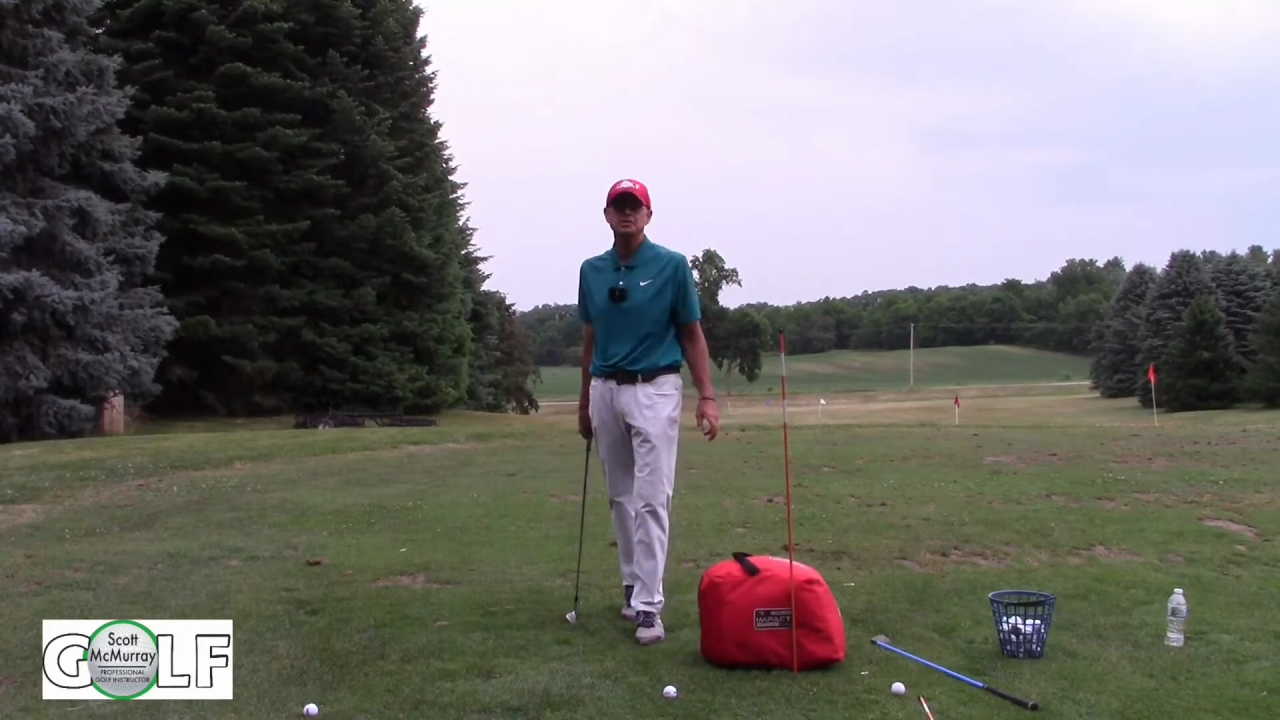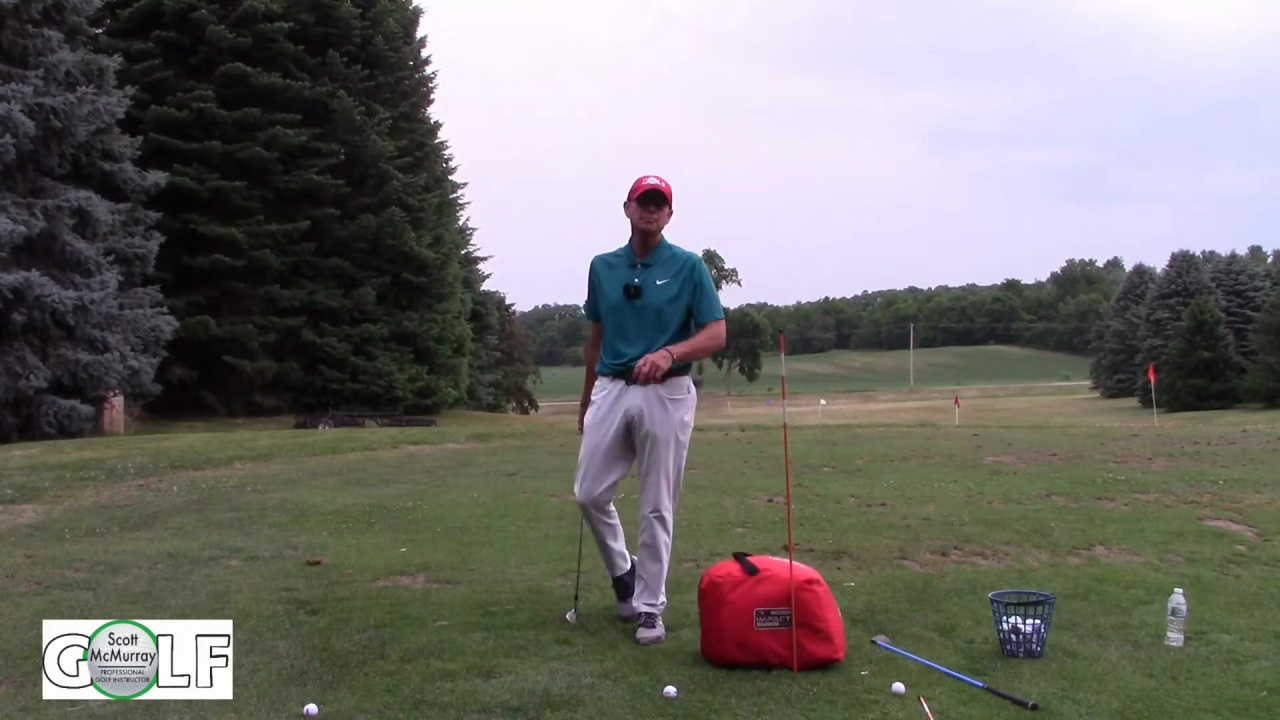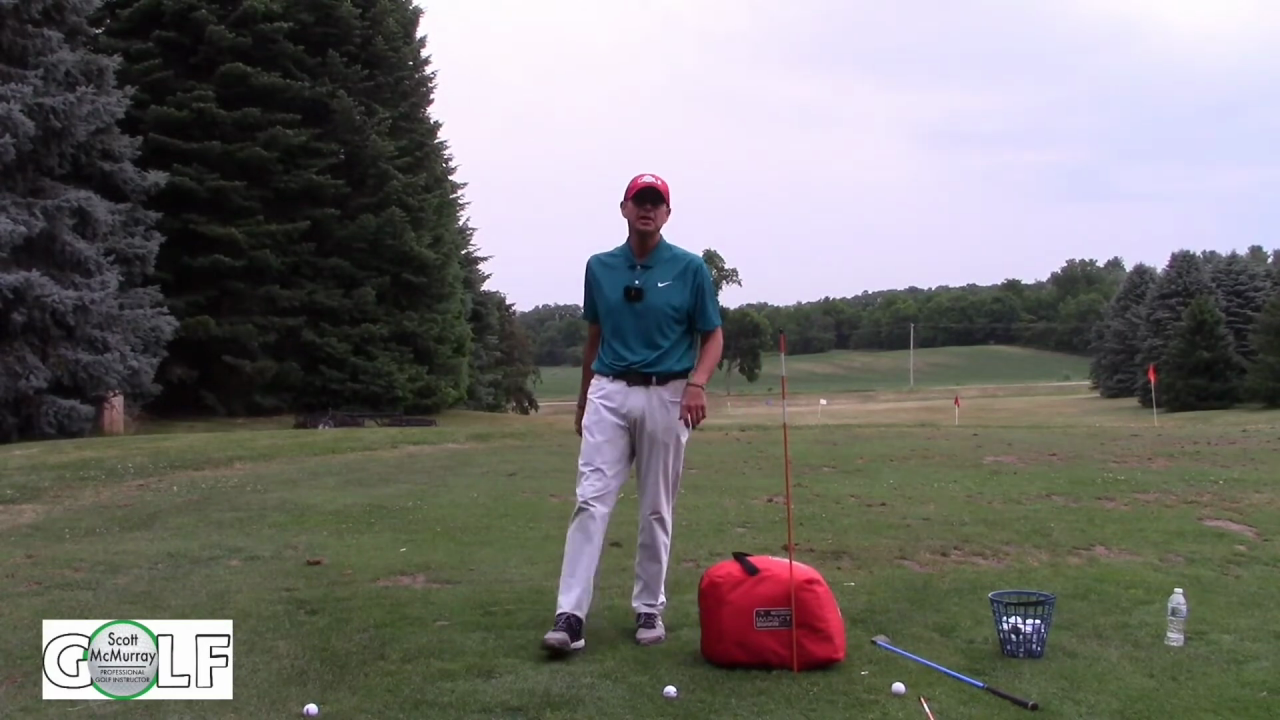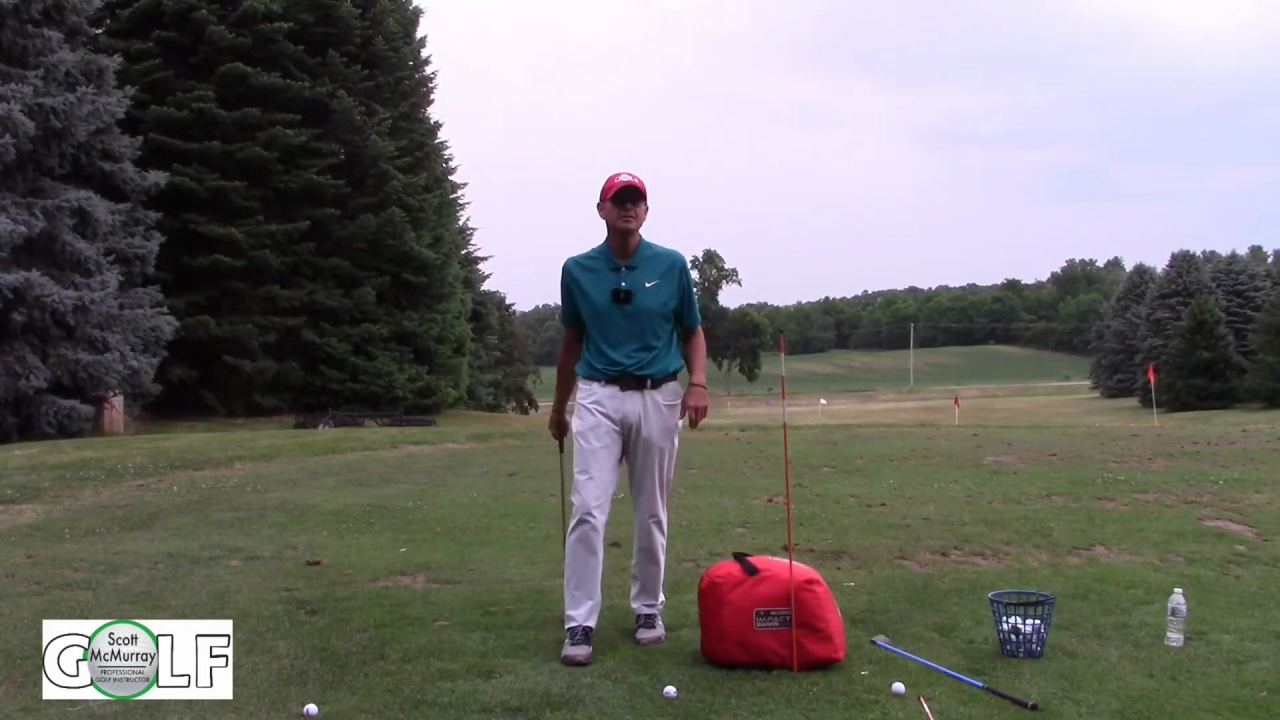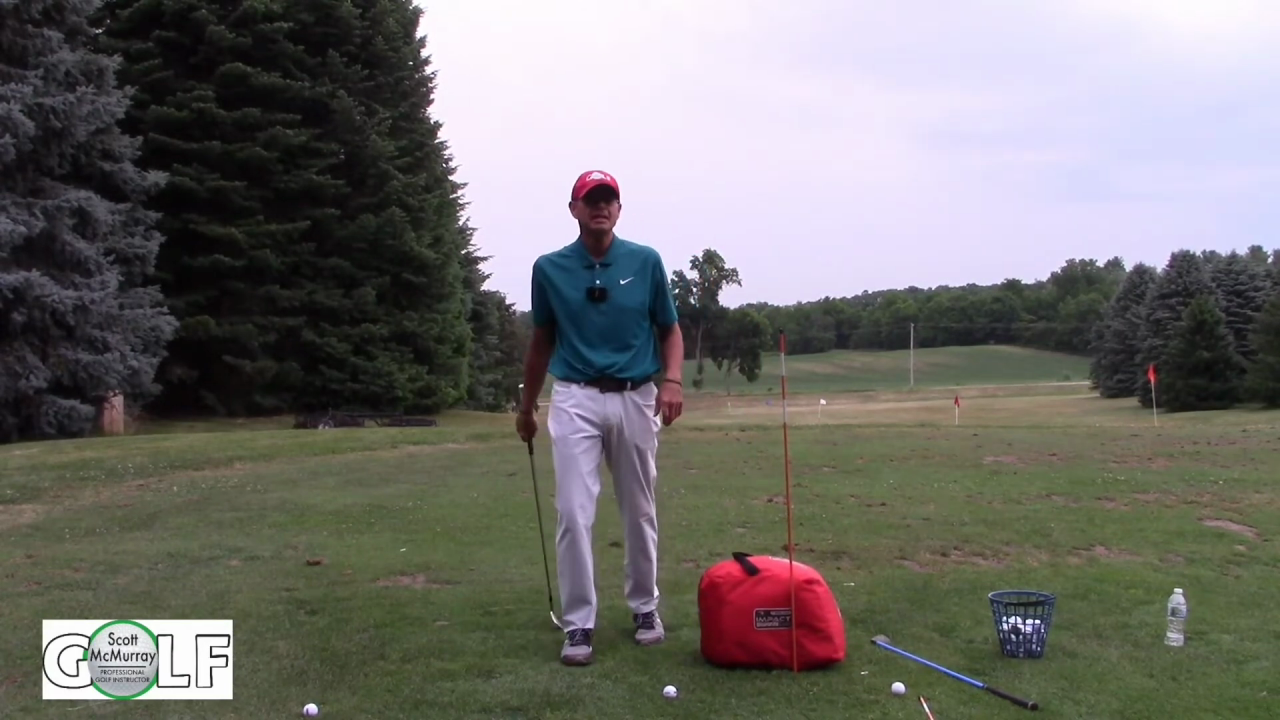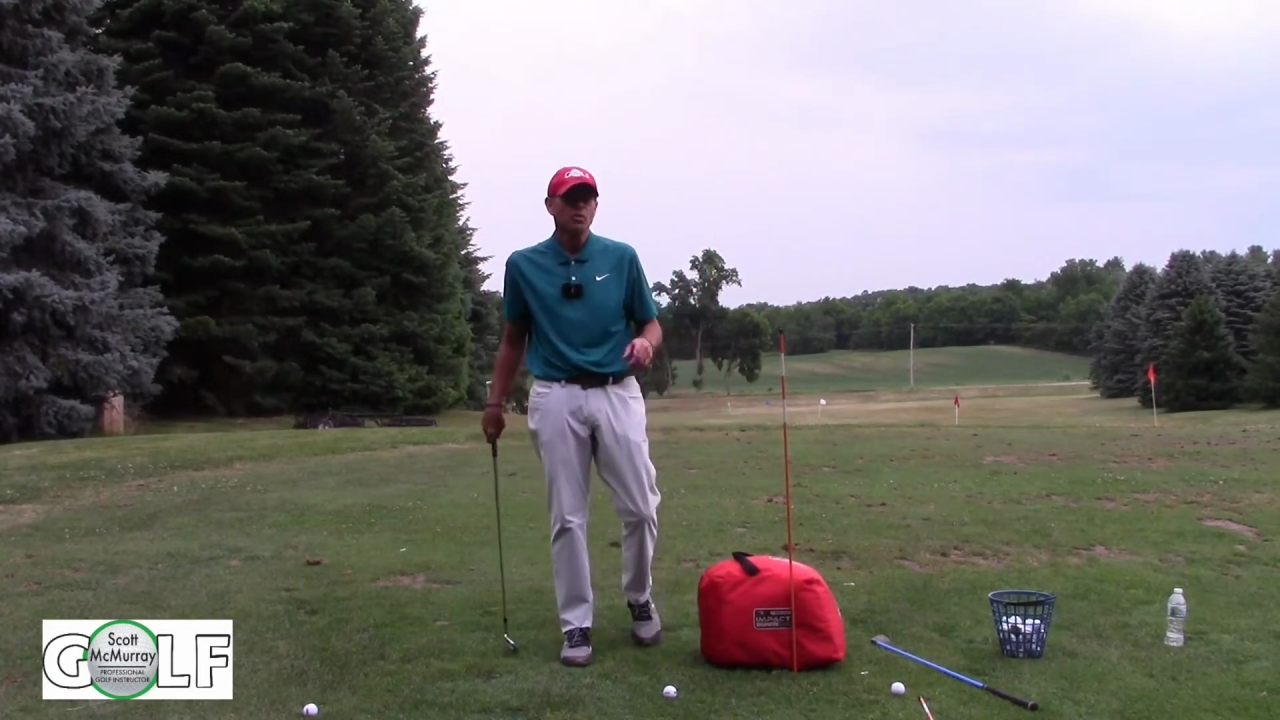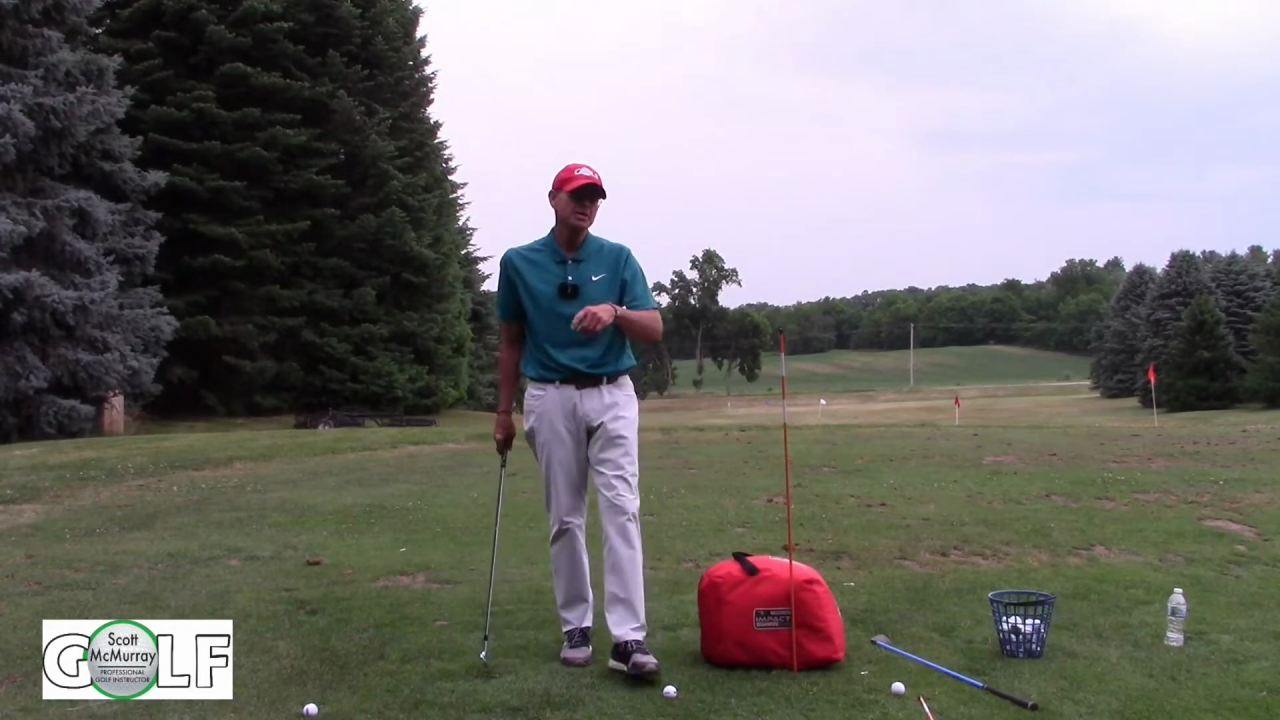
dt=0.4s
person 1, frame 1
left shoulder: (673, 266)
right shoulder: (591, 270)
left elbow: (692, 335)
left wrist: (707, 396)
right wrist: (584, 402)
left hip: (656, 391)
right hip: (607, 392)
left knee: (651, 501)
right knee: (621, 498)
left ankle: (648, 607)
right ankle: (633, 583)
person 1, frame 2
left shoulder: (689, 266)
right shoulder: (602, 267)
left elbow: (716, 334)
left wrist: (668, 353)
right wrist: (586, 399)
left hip: (668, 395)
right hip: (611, 391)
left knee: (657, 508)
right knee: (590, 492)
left ankle: (649, 607)
right ankle: (622, 571)
person 1, frame 3
left shoulder: (690, 267)
right shoulder: (599, 267)
left elbow: (711, 336)
left wrist: (696, 384)
right wrist: (583, 400)
left hip: (666, 397)
right hip: (609, 394)
left knee: (656, 511)
right knee: (591, 502)
left ankle: (649, 608)
right ankle: (570, 616)
person 1, frame 4
left shoulder: (672, 265)
right shoulder: (577, 269)
left elbow: (692, 331)
right elbow: (572, 342)
left wrist: (697, 383)
right wrist: (559, 407)
left hip: (658, 399)
right hip: (598, 398)
left knee: (651, 513)
right knee: (589, 510)
left ankle: (648, 608)
right ankle: (580, 624)
person 1, frame 5
left shoulder: (646, 262)
right shoulder: (548, 268)
left elbow: (669, 329)
right elbow: (541, 341)
left wrist: (672, 380)
right wrist: (526, 406)
left hip: (635, 399)
right hip: (574, 401)
left knee: (639, 514)
right knee: (574, 515)
left ankle: (644, 606)
right ankle: (578, 626)
person 1, frame 6
left shoulder: (623, 258)
right shoulder: (523, 264)
left elbow: (652, 325)
right elbow: (513, 339)
left wrist: (646, 343)
right wrist: (495, 403)
left hip: (618, 394)
right hip: (556, 399)
left knee: (640, 506)
right knee: (568, 517)
left ankle: (639, 595)
right ankle: (577, 625)
person 1, frame 7
left shoulder: (619, 258)
right shoulder: (518, 262)
left elbow: (654, 329)
right elbow: (511, 342)
left wrist: (615, 313)
right wrist: (504, 410)
left hip: (611, 396)
right hip: (550, 399)
left knee: (621, 511)
right knee: (565, 519)
left ankle: (629, 638)
right ankle: (576, 626)
